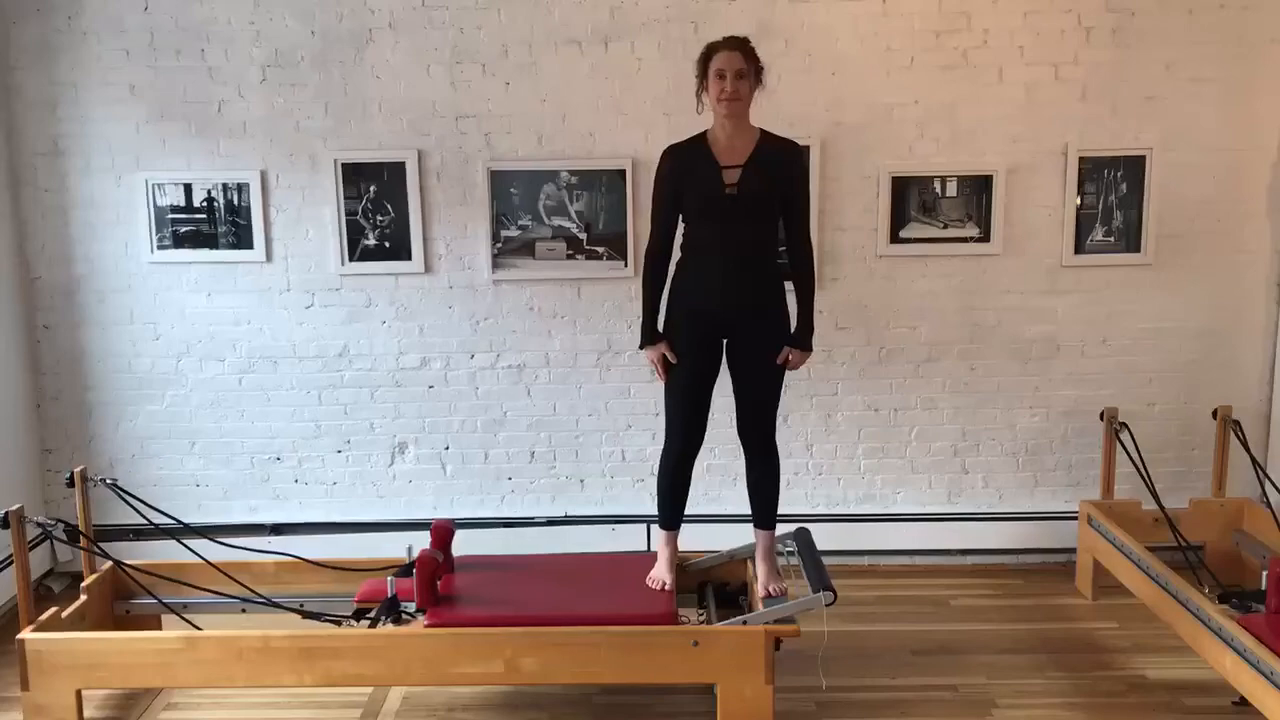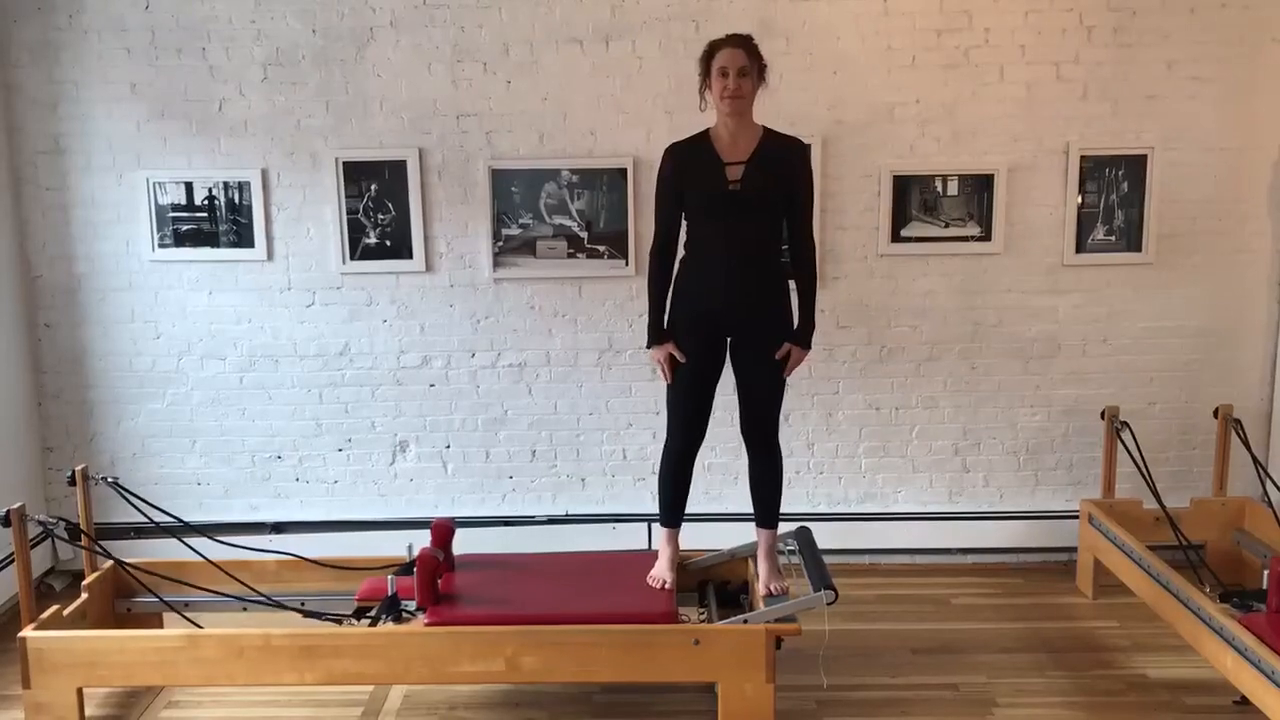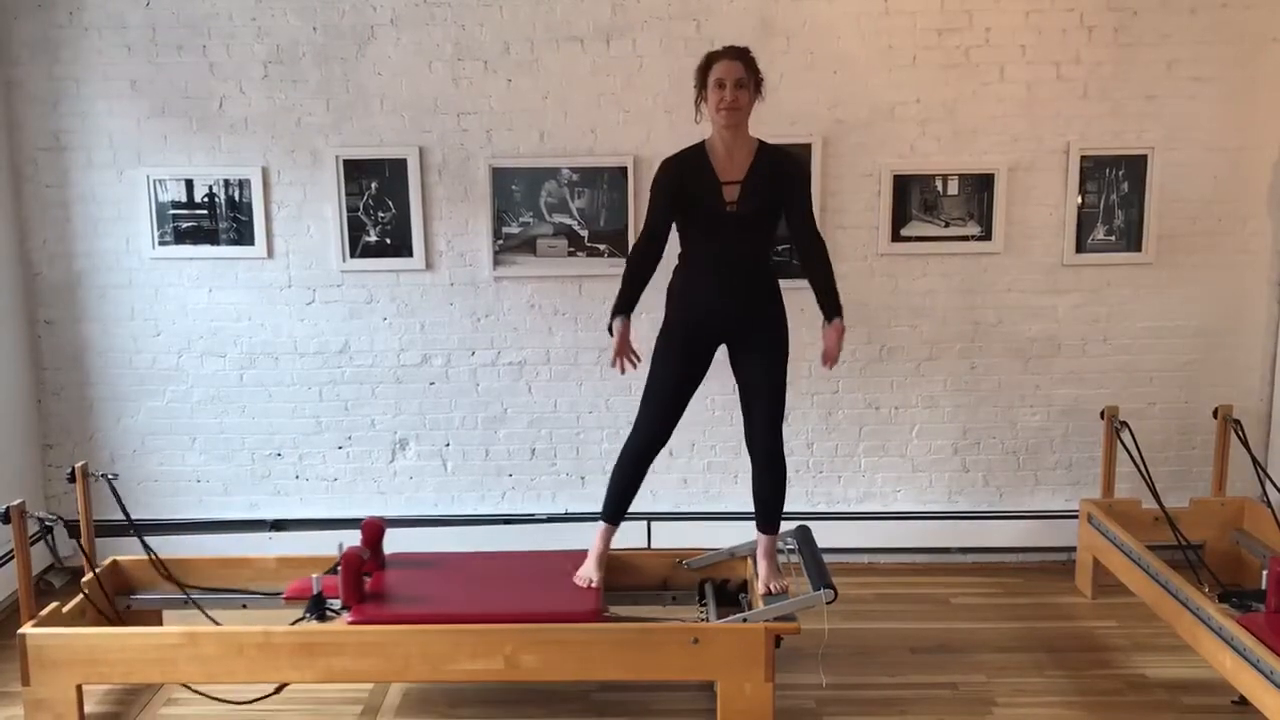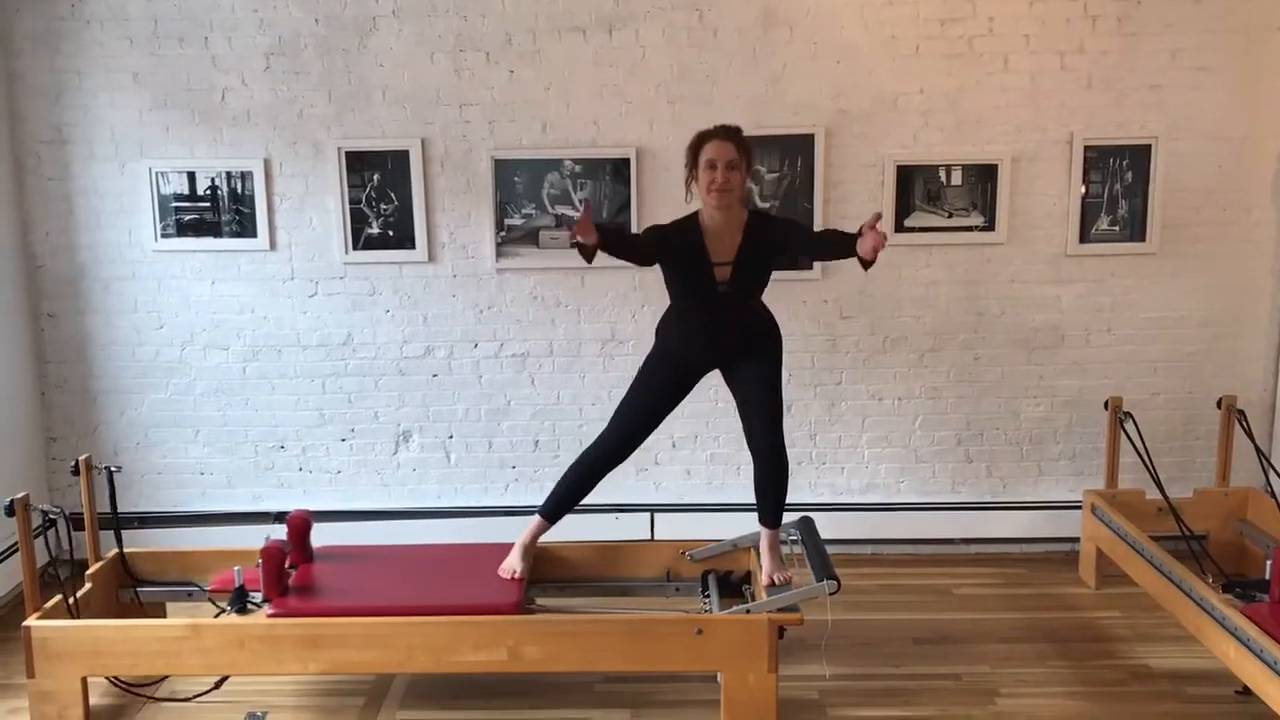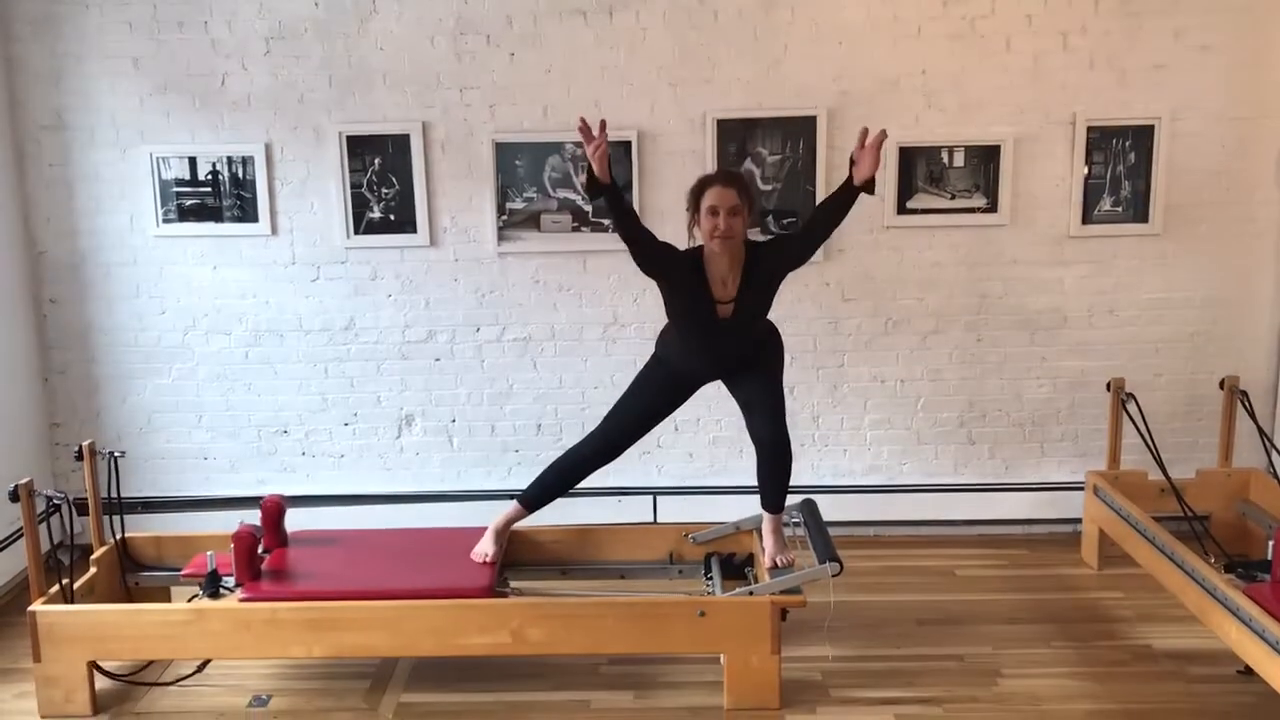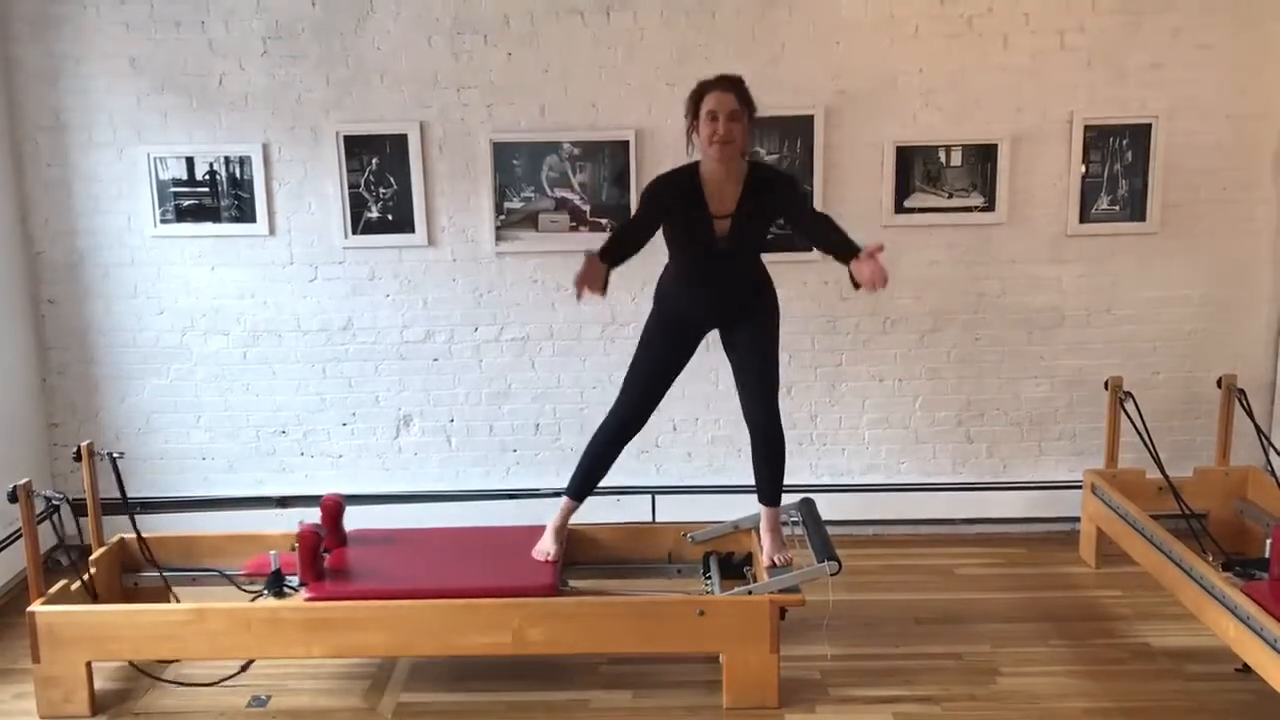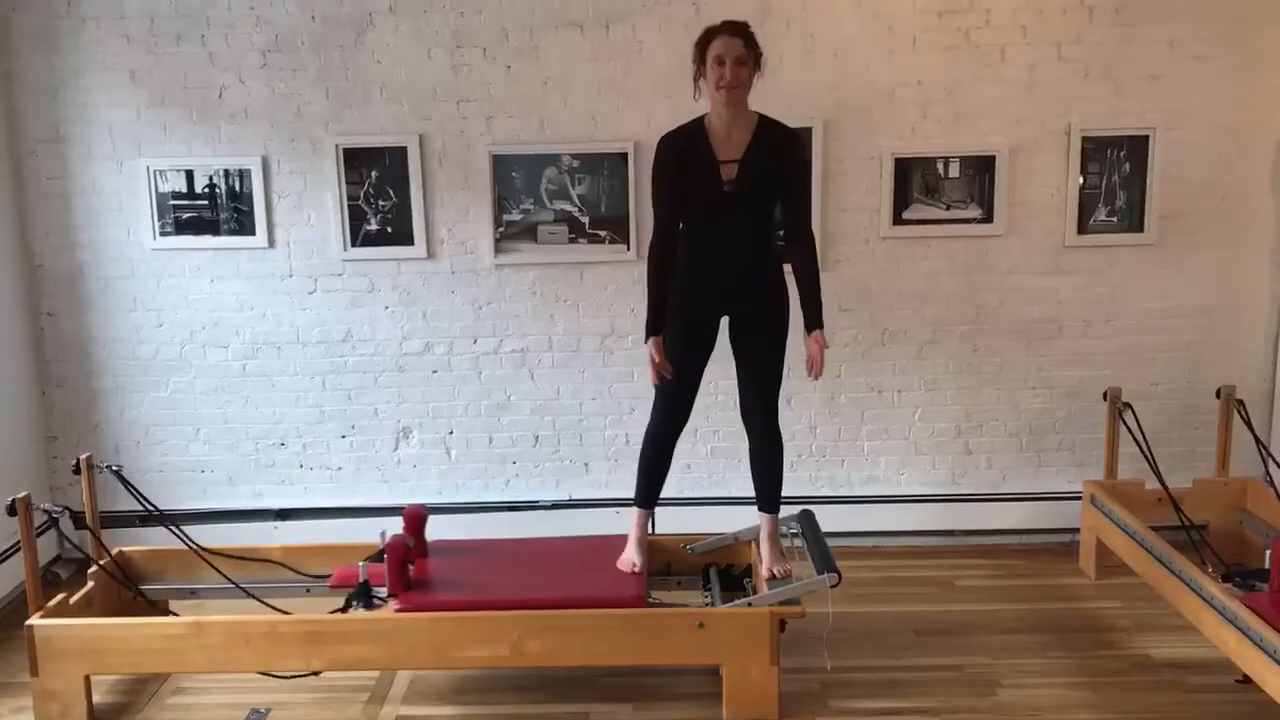
dt=0.7s
person 1, frame 1
left shoulder: (785, 157)
right shoulder: (679, 159)
left elbow: (800, 247)
right elbow: (658, 247)
left wrist: (804, 330)
right wrist: (649, 330)
left hip: (760, 311)
right hip: (693, 310)
left knee: (759, 436)
right knee: (682, 436)
left ankle: (765, 556)
right ankle: (666, 551)
person 1, frame 2
left shoulder: (788, 154)
right shoulder: (681, 156)
left elbow: (802, 244)
right elbow: (663, 245)
left wrist: (804, 327)
right wrist: (656, 330)
left hip: (764, 309)
right hip: (696, 309)
left knee: (761, 434)
right knee: (683, 434)
left ankle: (766, 554)
right ankle: (667, 548)
person 1, frame 3
left shoulder: (784, 167)
right shoulder: (678, 169)
left elbow: (808, 240)
right elbow: (650, 242)
left wrist: (832, 315)
right wrist: (622, 315)
left hip: (759, 319)
right hip: (691, 315)
left knee: (766, 440)
right knee: (649, 433)
left ankle: (766, 556)
right ankle: (601, 545)
person 1, frame 4
left shoulder: (769, 231)
right shoulder: (673, 237)
left elbow: (816, 242)
right elbow: (633, 246)
left wrist: (858, 246)
right wrist: (594, 238)
left hip: (751, 347)
right hip: (681, 348)
left knee: (768, 443)
right knee: (615, 442)
left ankle: (770, 547)
right ankle: (529, 538)
person 1, frame 5
left shoulder: (769, 260)
right shoulder: (674, 268)
left elbow: (816, 227)
right elbow: (632, 230)
left wrist: (857, 180)
right wrist: (603, 179)
left hip: (752, 359)
right hip: (681, 362)
left knee: (772, 438)
right knee: (604, 442)
left ankle: (772, 529)
right ankle: (505, 522)
person 1, frame 6
left shoulder: (772, 185)
right shoulder: (671, 188)
left elbow: (813, 223)
right elbow: (636, 229)
left wrist: (854, 258)
right wrist: (603, 263)
left hip: (749, 308)
right hip: (679, 309)
left knee: (763, 416)
right knee: (628, 413)
left ankle: (770, 526)
right ankle: (560, 519)
person 1, frame 7
left shoulder: (782, 144)
right shoulder: (676, 147)
left elbow: (799, 235)
right elbow: (663, 239)
left wrist: (813, 322)
right wrist: (654, 327)
left hip: (759, 294)
right hip: (692, 293)
left knee: (761, 416)
right knee: (668, 414)
left ankle: (769, 536)
right ankle: (639, 531)
